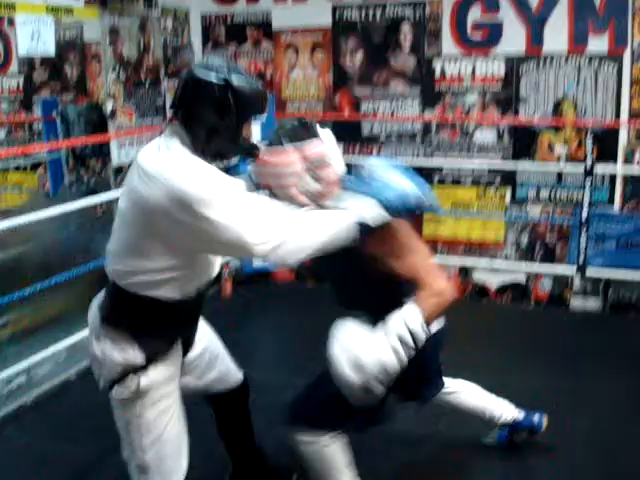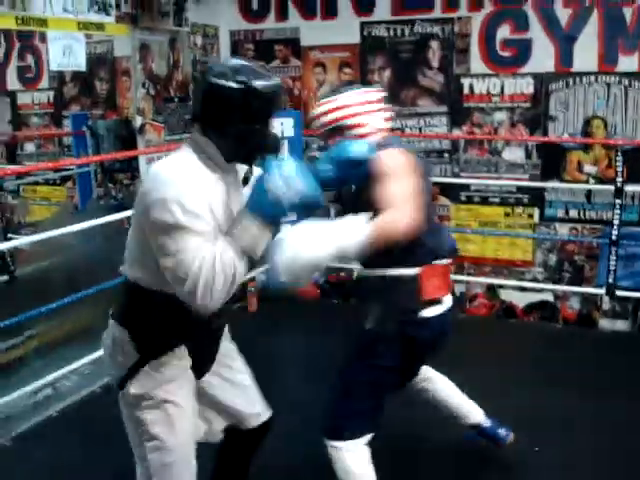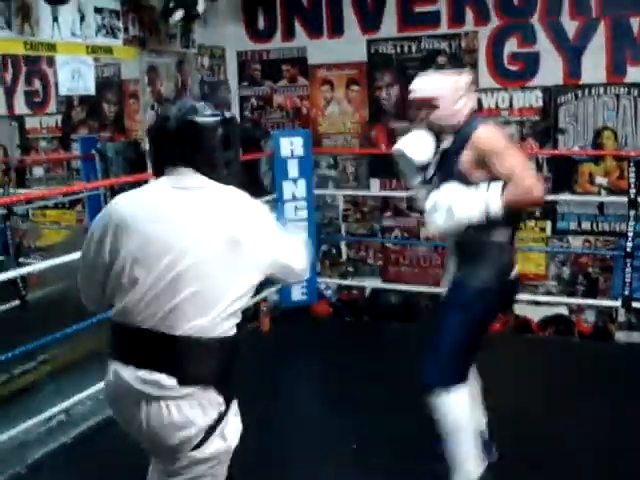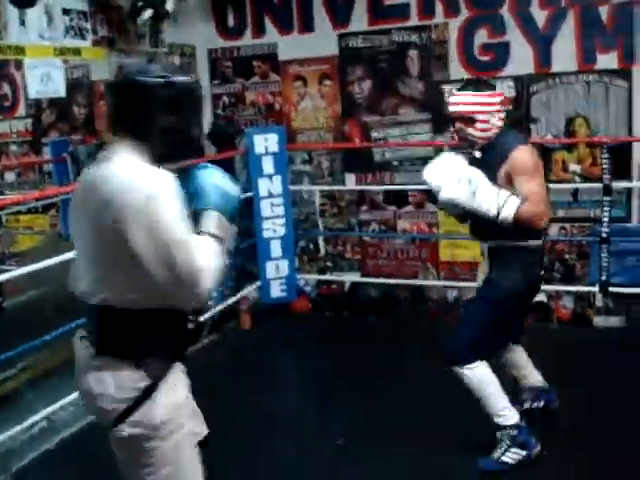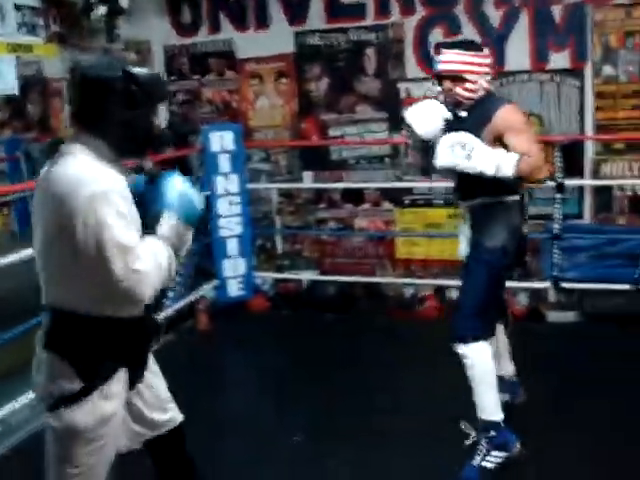
dt=0.3s
person 1, frame 1
left shoulder: (156, 154)
right shoulder: (191, 183)
right elbow: (275, 237)
right wrist: (364, 213)
left hip: (173, 319)
right hip: (136, 341)
left knee: (230, 386)
person 1, frame 2
left shoulder: (226, 170)
right shoulder: (176, 185)
right elbow: (205, 290)
right wrist: (261, 217)
left hip: (201, 335)
right hip: (151, 345)
left knee: (251, 422)
person 1, frame 3
left shoulder: (118, 211)
right shoulder: (246, 213)
left elbow: (93, 297)
right elbow: (295, 257)
left hip: (127, 379)
right hip: (191, 395)
person 1, frame 4
left shoulder: (95, 177)
right shoulder: (147, 185)
right elbow: (195, 284)
left wrist: (187, 216)
right wrist: (216, 217)
left hip: (108, 352)
right hip: (134, 365)
left knee: (186, 442)
person 1, frame 5
left shoulder: (67, 168)
right shoulder: (91, 182)
right elbow: (139, 283)
left wrist: (140, 200)
right wrist: (173, 217)
left hip: (121, 350)
right hip: (86, 365)
left knee: (168, 432)
person 2, frame 1
right shoulder: (359, 185)
left elbow: (441, 288)
left wrist: (388, 345)
left hip: (398, 332)
right hip: (414, 328)
left knee: (309, 422)
right knee: (430, 387)
right ankle: (520, 421)
person 2, frame 2
left shoulder: (389, 158)
right shoulder: (381, 161)
left elbow: (404, 222)
left wrist: (315, 246)
left hip: (402, 312)
right hip: (428, 303)
left knee: (345, 432)
right knee: (408, 368)
right ankle: (485, 427)
person 2, frame 3
left shoulder: (485, 136)
right shoulder: (448, 145)
left elbow: (533, 191)
right elbow: (436, 205)
left wrist: (471, 204)
right wrist: (418, 172)
left hip: (484, 269)
right hip: (472, 264)
left knee: (440, 378)
right knee: (459, 355)
right ankle: (474, 434)
person 2, frame 4
left shoulder: (518, 154)
right shoulder: (477, 155)
left elbow: (538, 216)
right elbow: (470, 208)
left wrist: (485, 197)
right wrist: (449, 189)
left hip: (514, 267)
right hip: (504, 263)
left knee: (463, 352)
right knee: (495, 334)
left ankle: (516, 436)
right ankle: (538, 391)
person 2, frame 5
left shoulder: (502, 114)
right shoulder: (456, 113)
left elbow: (536, 168)
right elbow: (440, 163)
left wrist: (480, 155)
right wrist: (429, 137)
left hip: (499, 228)
right hip: (479, 224)
left knee: (468, 330)
right knee: (483, 308)
left ankle: (496, 435)
right ankle: (505, 381)
